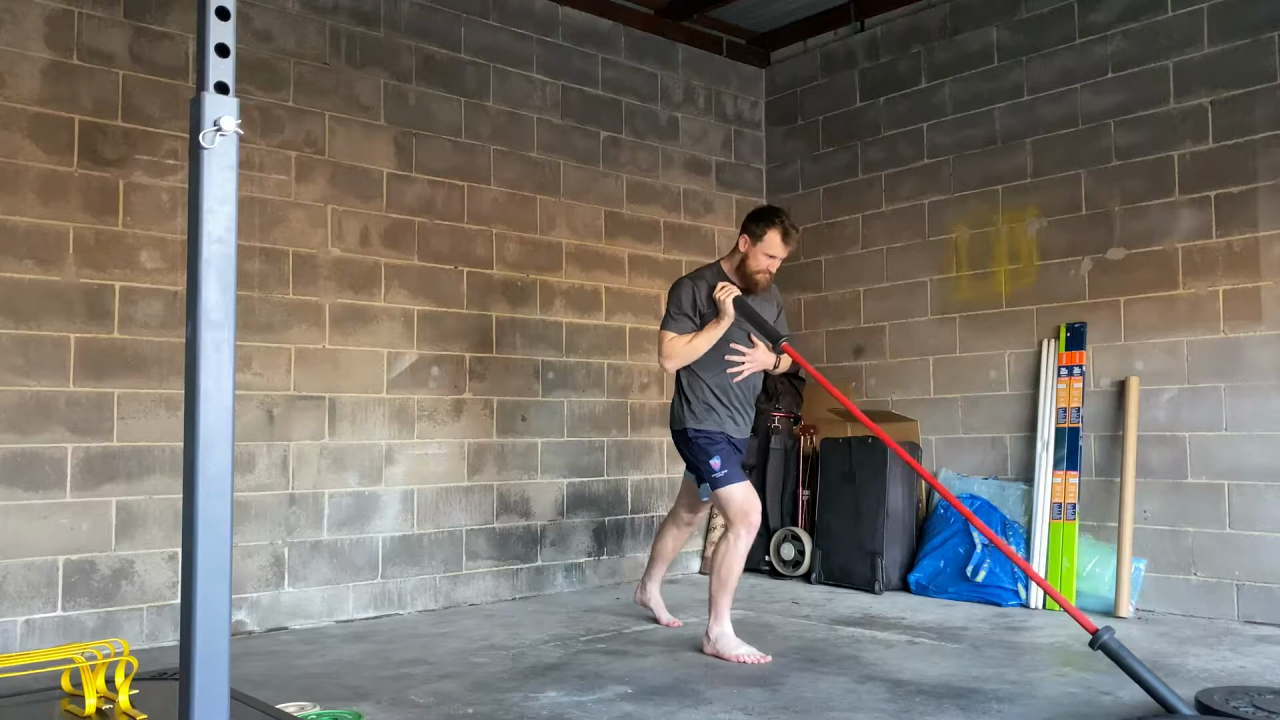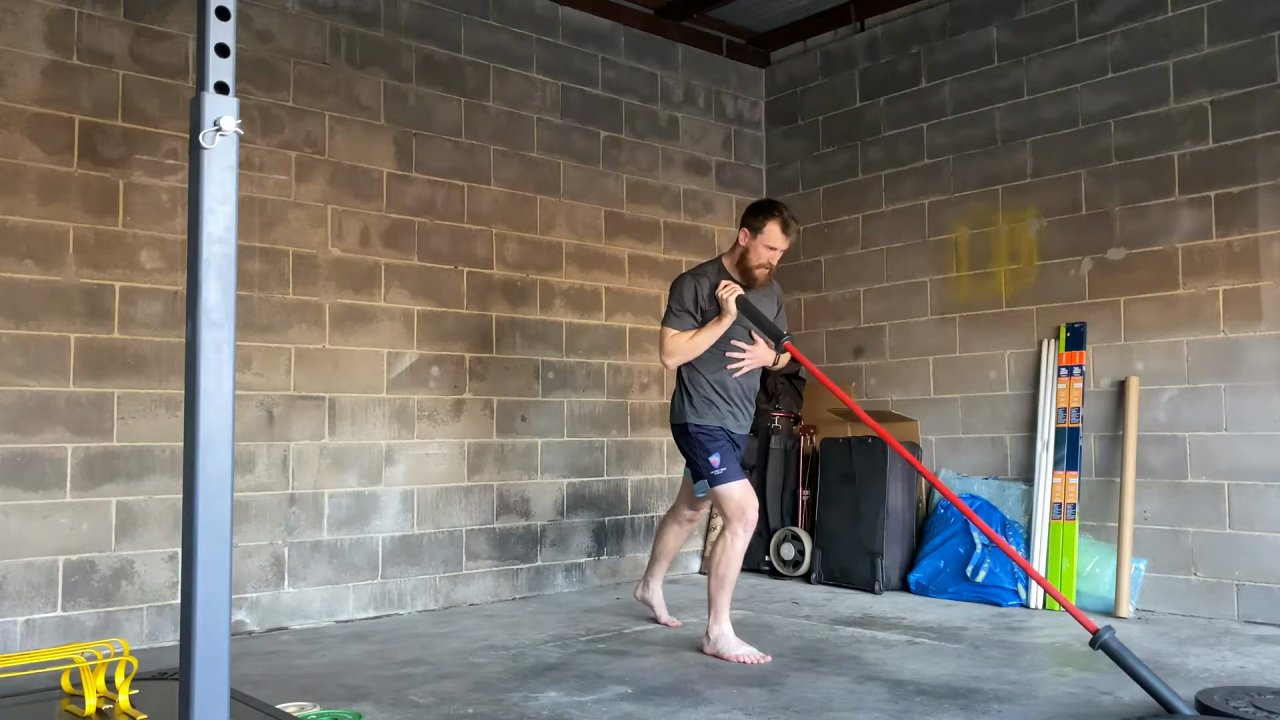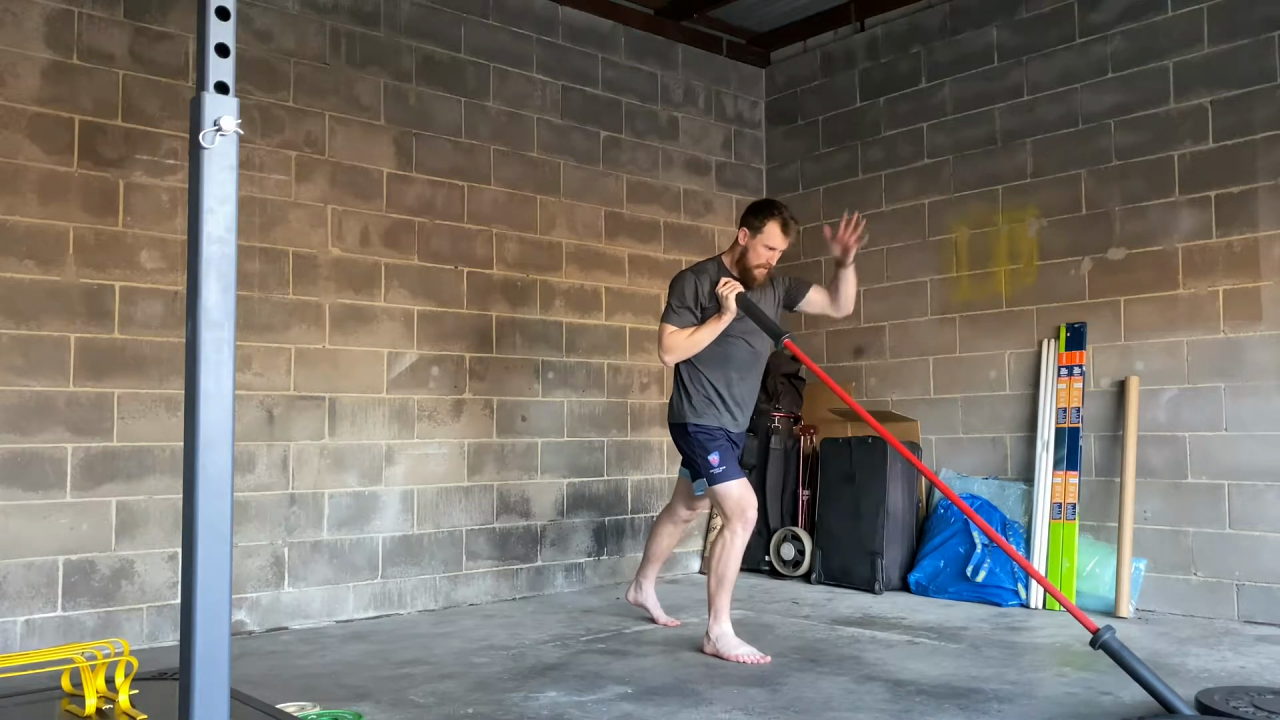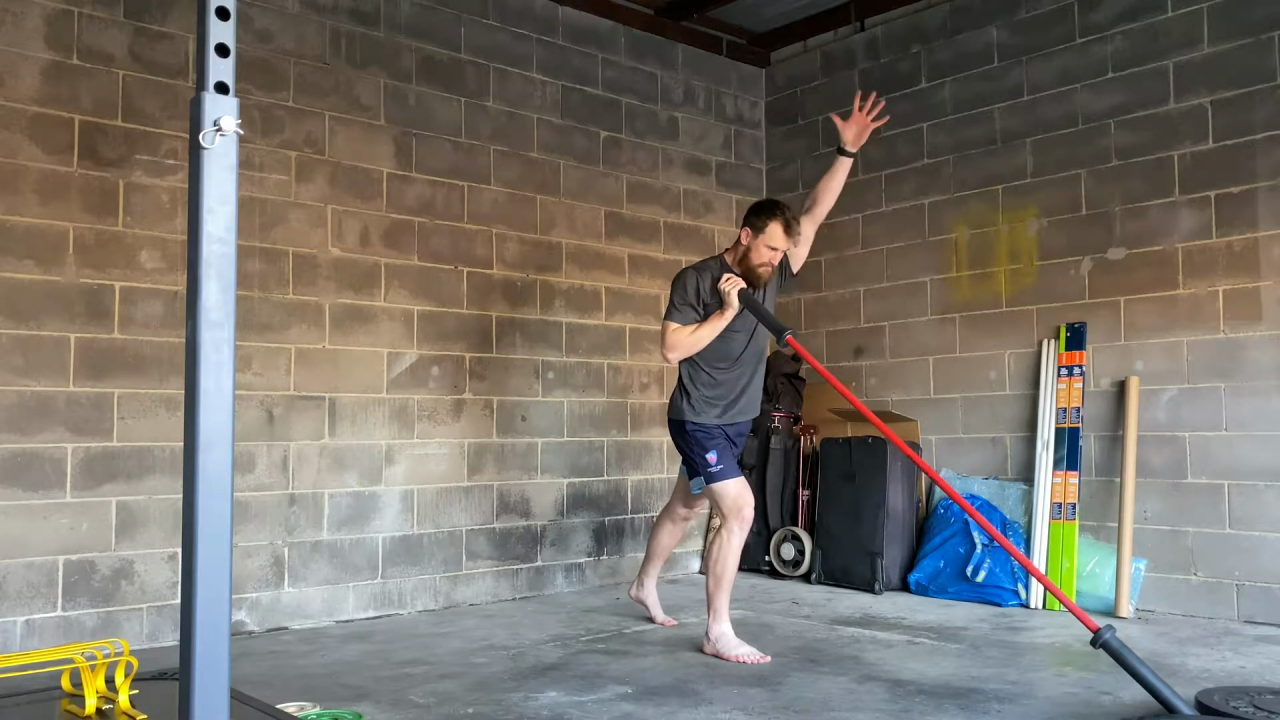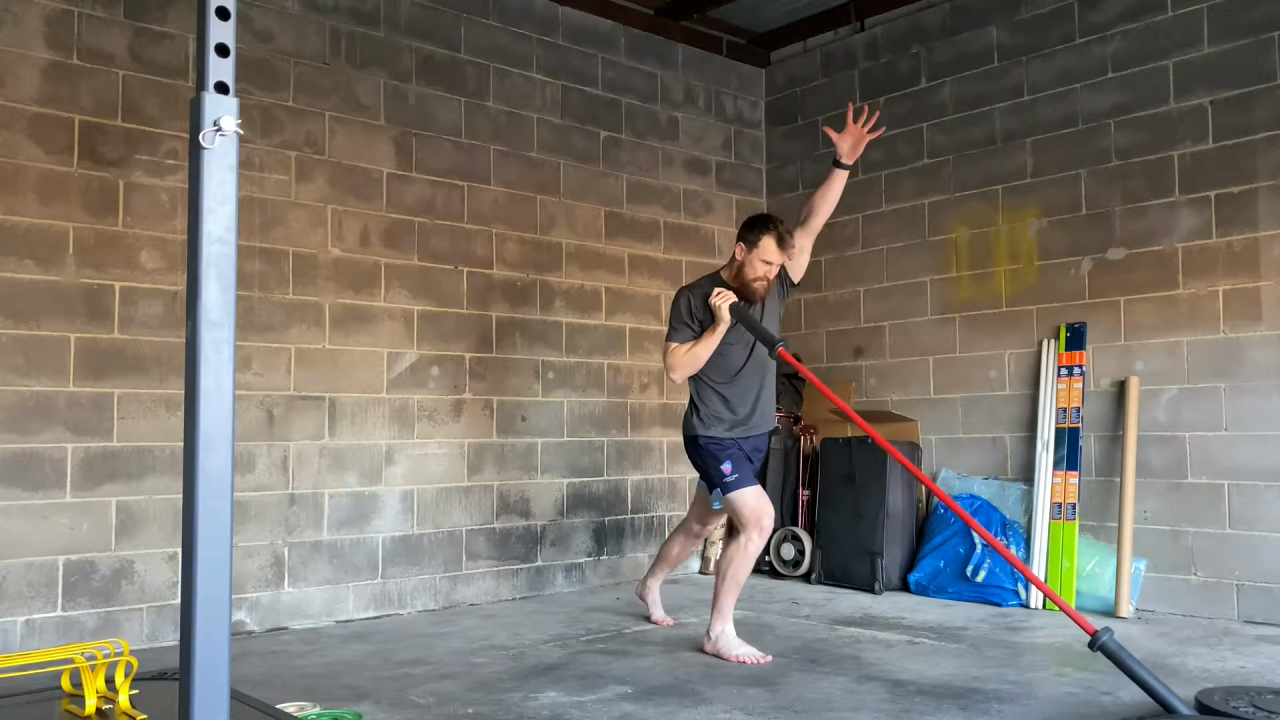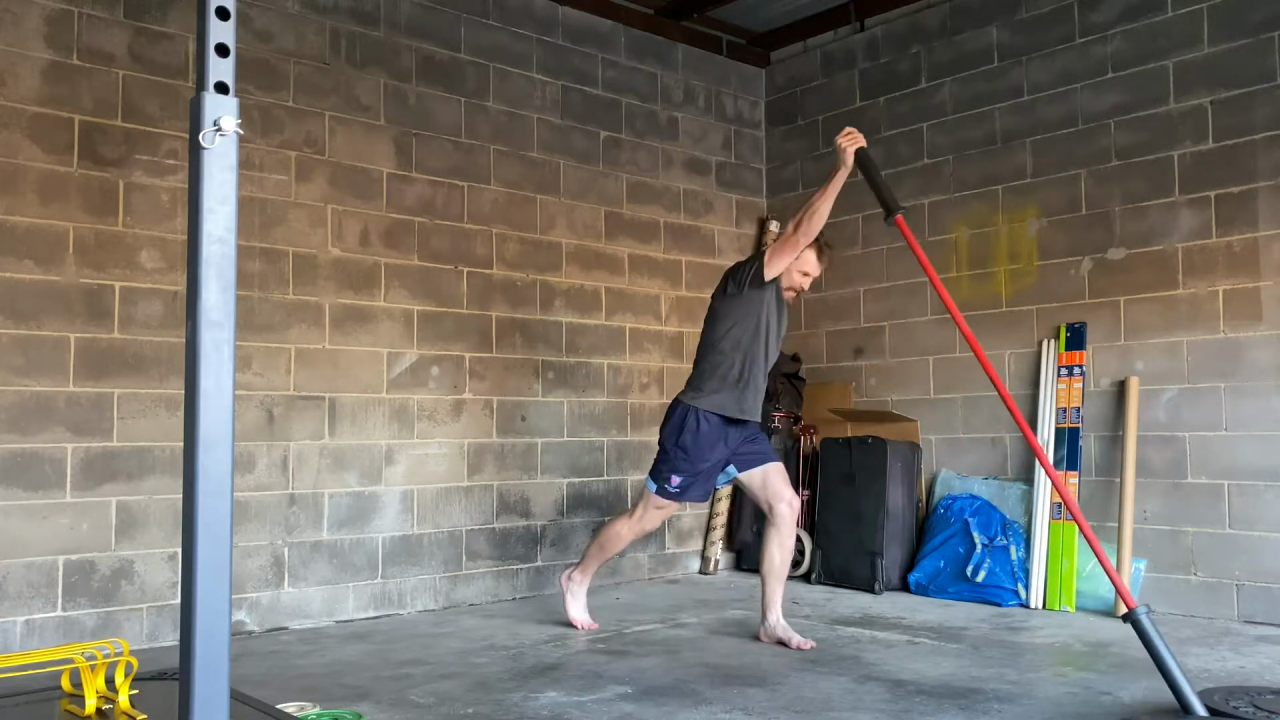
dt=0.7s
person 1, frame 1
left shoulder: (769, 295)
right shoulder: (693, 287)
left elbow: (786, 356)
right elbow: (669, 357)
left wrist: (770, 358)
right wrist: (722, 320)
left hip: (736, 425)
right hip: (701, 424)
left knee: (688, 512)
right knee: (746, 516)
left ankle: (649, 587)
right ankle: (718, 632)
person 1, frame 2
left shoulder: (770, 290)
right shoulder: (695, 284)
left elbow: (786, 351)
right elbow: (670, 354)
left wrist: (770, 355)
right wrist: (724, 318)
left hip: (737, 422)
right hip: (701, 419)
left knee: (690, 509)
right knee: (744, 513)
left ankle: (651, 584)
right ankle: (718, 633)
person 1, frame 3
left shoulder: (776, 285)
right shoulder: (694, 281)
left elbow: (840, 306)
right elbow: (670, 350)
left wrist: (845, 260)
right wrist: (723, 315)
left hip: (734, 423)
right hip: (700, 420)
left knee: (683, 508)
right knee: (742, 513)
left ankle: (642, 586)
right ankle: (719, 633)
person 1, frame 4
left shoulder: (771, 274)
right shoulder: (696, 280)
left elbow: (815, 213)
right elbow: (672, 348)
left wrist: (847, 150)
right wrist: (726, 311)
left hip: (735, 420)
right hip: (699, 419)
left knee: (684, 507)
right knee: (739, 510)
left ankle: (644, 585)
right ankle: (718, 633)
person 1, frame 5
left shoulder: (775, 285)
right shoulder: (693, 298)
left elbow: (812, 223)
right elbow: (676, 369)
left wrist: (844, 162)
right wrist: (719, 326)
left hip: (754, 434)
right hip: (714, 435)
left knee: (701, 524)
right knee: (759, 521)
left ankle: (649, 585)
right ankle: (719, 633)
person 1, frame 6
left shoulder: (774, 299)
right shoulder: (744, 281)
right elbow: (800, 234)
right wrist: (842, 170)
left hip: (743, 423)
right hip: (702, 420)
left knee: (786, 506)
right knee: (647, 516)
left ankle: (772, 620)
right ankle: (577, 579)
